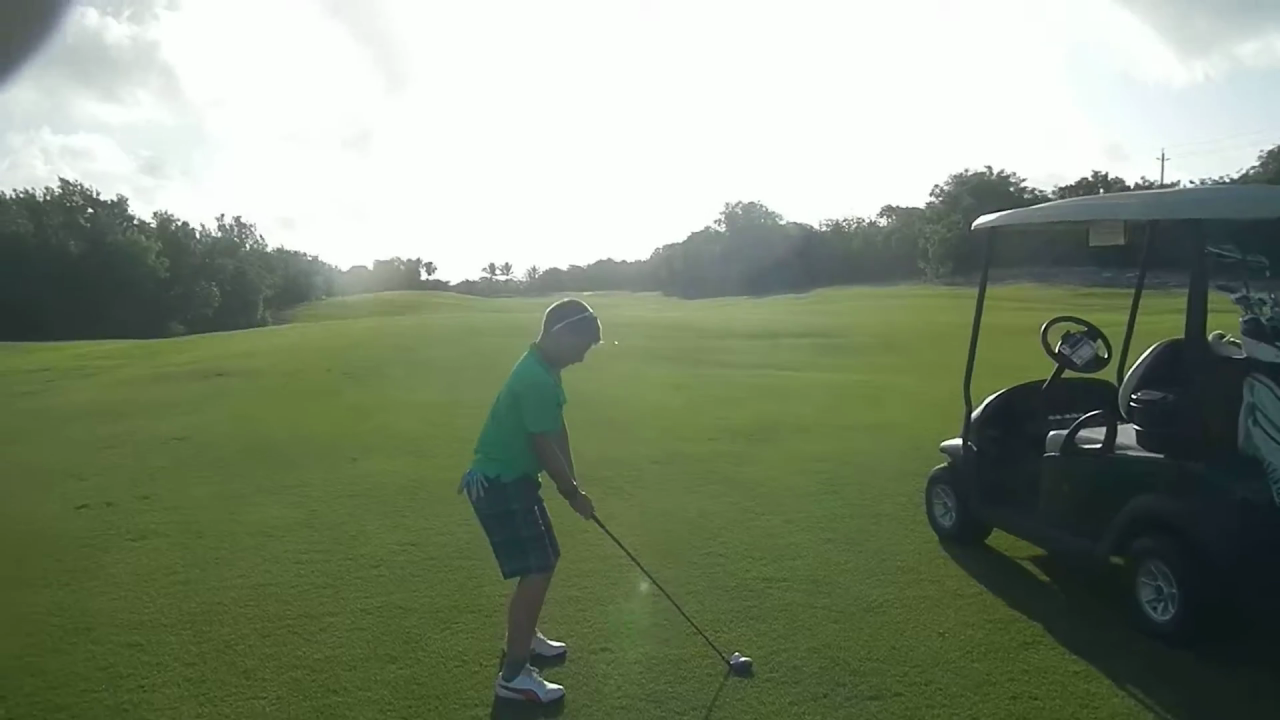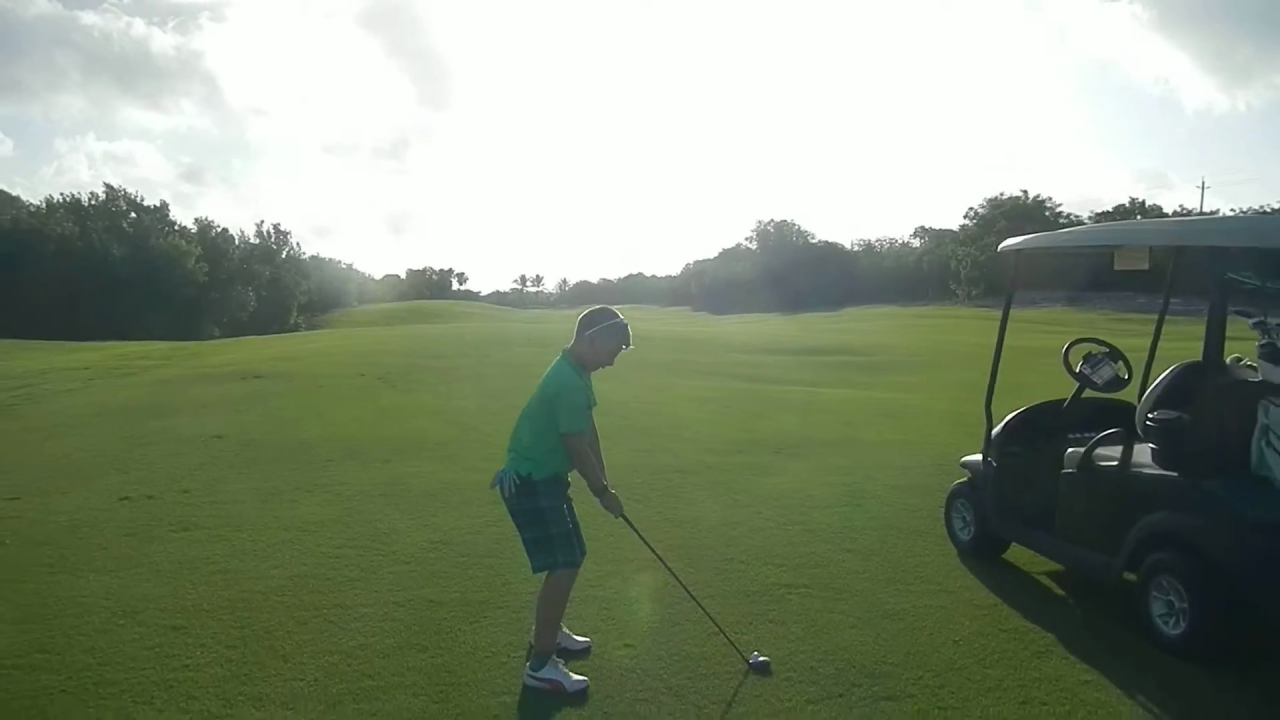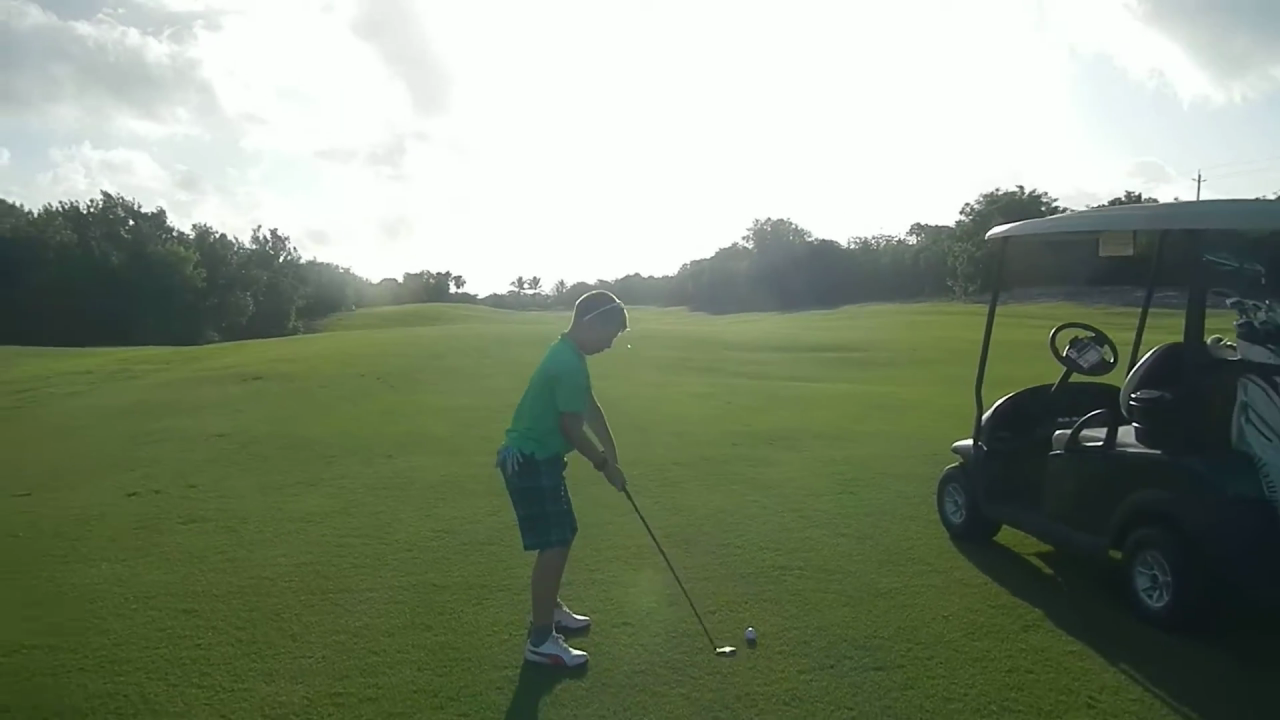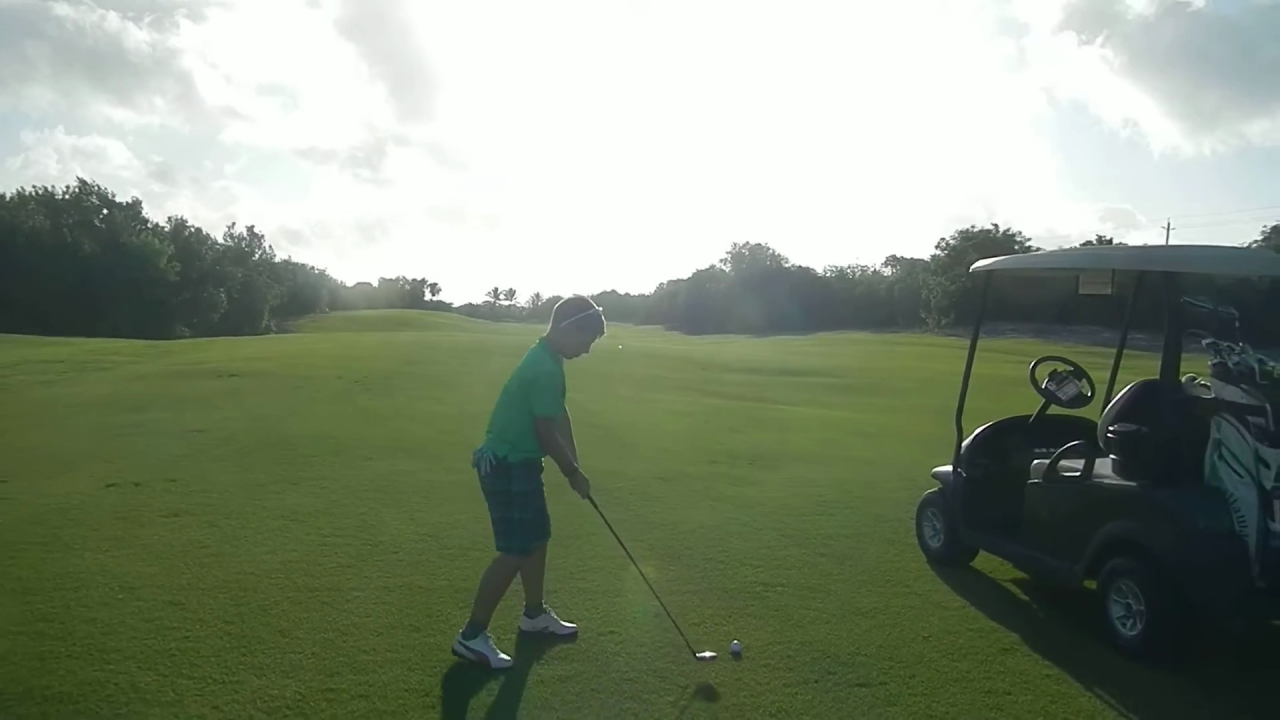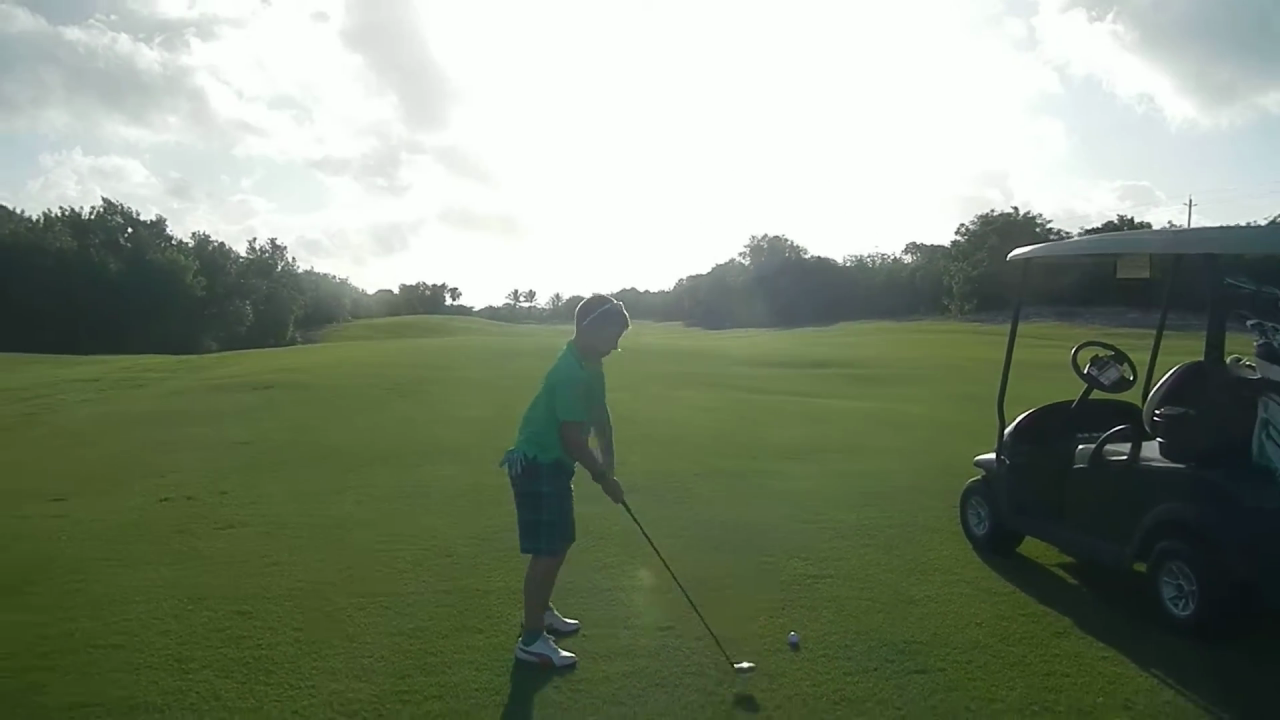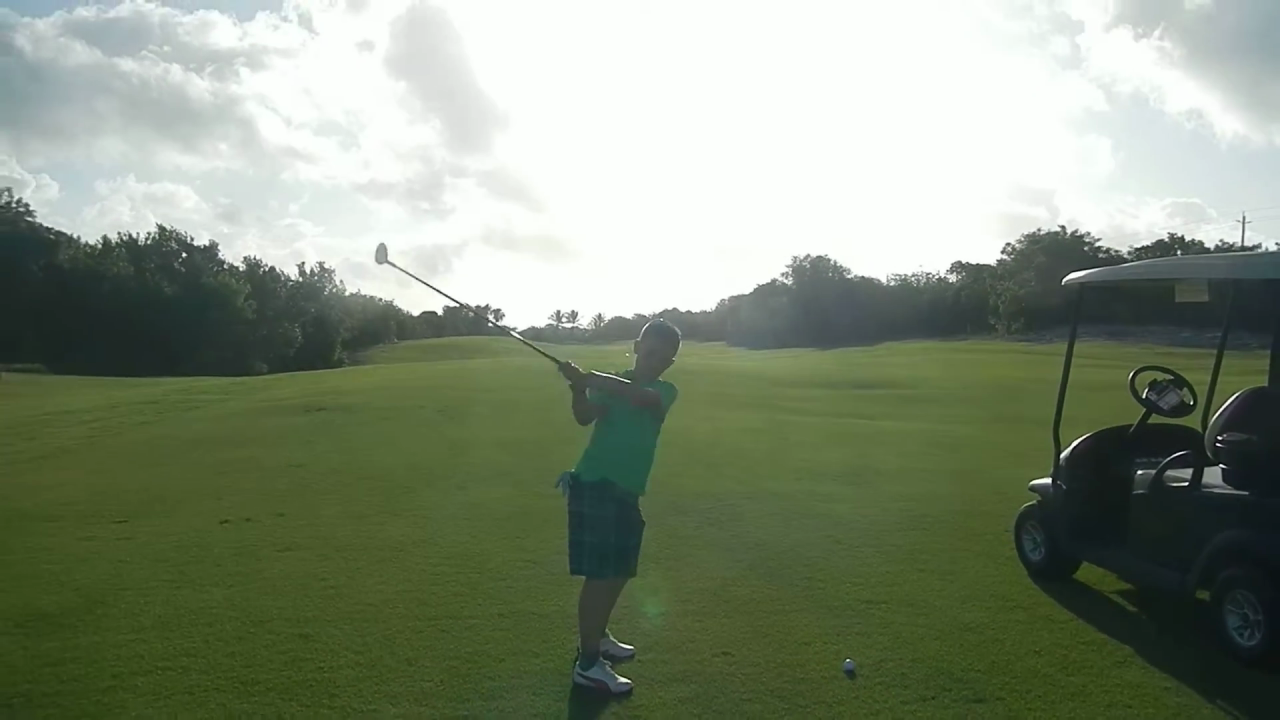
dt=0.4s
person 1, frame 1
left shoulder: (544, 370)
right shoulder: (534, 380)
left elbow: (558, 430)
right elbow: (544, 446)
left wrist: (573, 483)
right wrist: (572, 493)
left hip: (514, 478)
right hip: (498, 484)
left knee: (545, 559)
right knee: (535, 570)
left ankle: (524, 635)
right ankle: (513, 674)
person 1, frame 2
left shoulder: (576, 373)
right shoulder: (566, 383)
left elbow: (589, 431)
right elbow: (576, 446)
left wrist: (604, 482)
right wrist: (602, 491)
left hip: (545, 476)
right hip: (530, 482)
left knee: (570, 557)
right knee: (563, 566)
left ankle: (549, 630)
right ankle: (540, 664)
person 1, frame 3
left shoulder: (570, 356)
right shoulder: (567, 364)
left elbow: (591, 408)
right elbow: (572, 427)
left wrist: (612, 454)
right wrist: (604, 463)
left hip: (539, 458)
right hip: (529, 462)
left knee: (561, 536)
right knee: (552, 544)
left ankle: (549, 607)
right ankle: (541, 639)
person 1, frame 4
left shoulder: (547, 360)
right shoulder: (545, 370)
left elbow: (561, 418)
right elbow: (547, 431)
left wrist: (574, 464)
right wrist: (572, 472)
left hip: (520, 461)
right hip: (508, 465)
left knee: (536, 539)
right knee: (515, 550)
left ankle: (536, 613)
right ankle: (472, 635)
person 1, frame 5
left shoulder: (591, 367)
right shoulder: (568, 374)
left elbow: (600, 415)
right elbow: (572, 436)
left wrist: (609, 460)
right wrist: (603, 476)
left hip: (556, 465)
right hip: (538, 466)
left knee: (559, 545)
right knee: (547, 551)
left ankle: (541, 612)
right ankle: (531, 639)
person 1, frame 6
left shoulder: (665, 393)
right shoulder: (610, 381)
left elbow: (642, 397)
right elbow: (584, 415)
left wrist: (597, 380)
right wrist: (579, 386)
left hip: (627, 492)
right hip: (593, 486)
left knee: (618, 572)
right knee: (598, 573)
left ankle: (598, 636)
right ankle: (588, 663)
